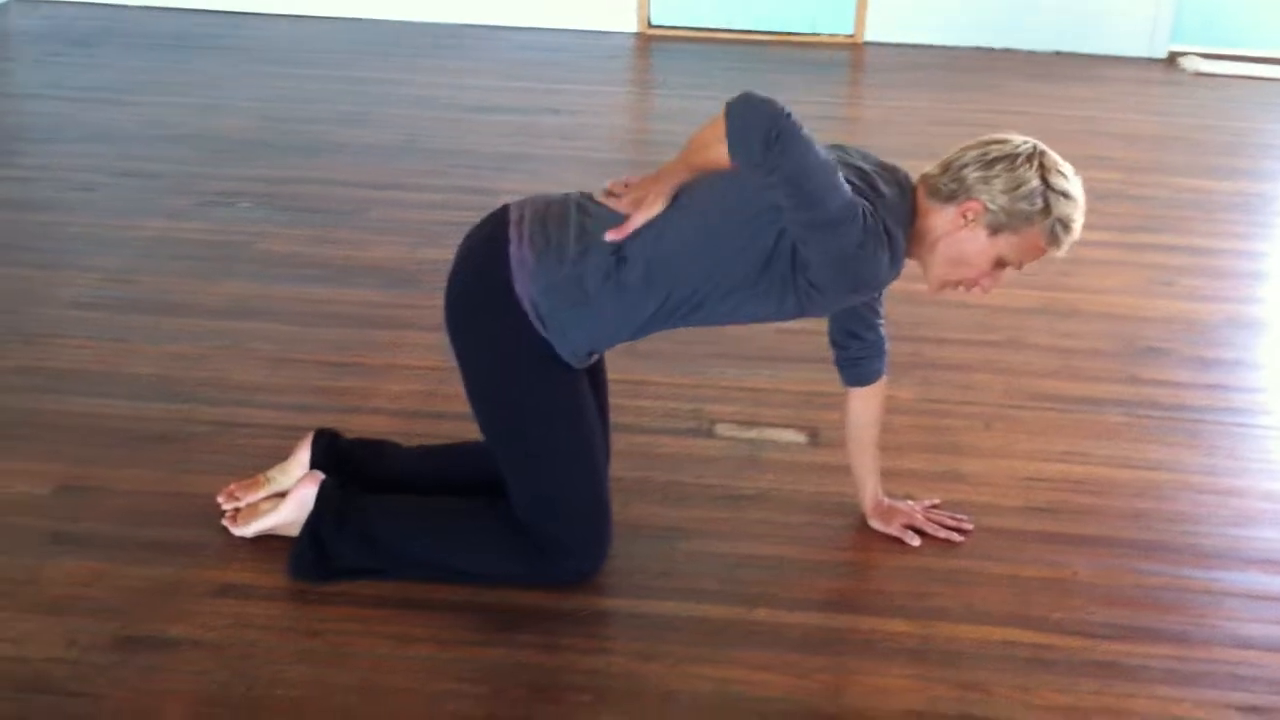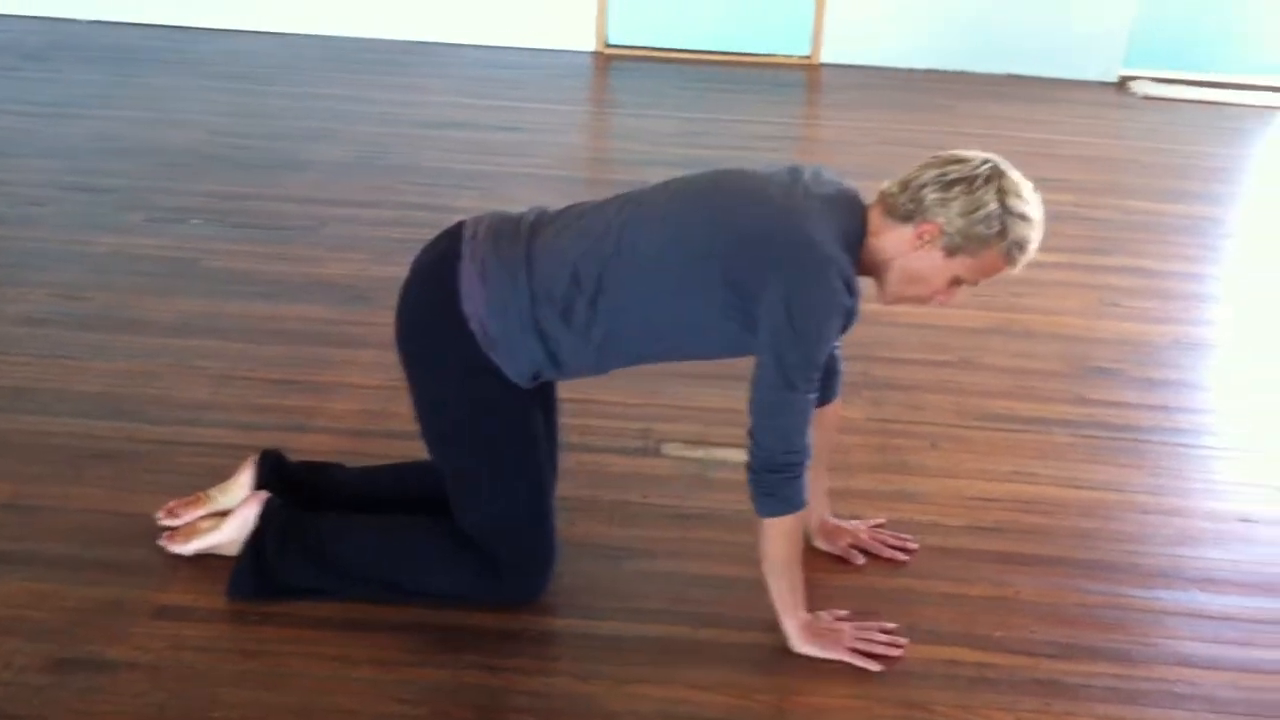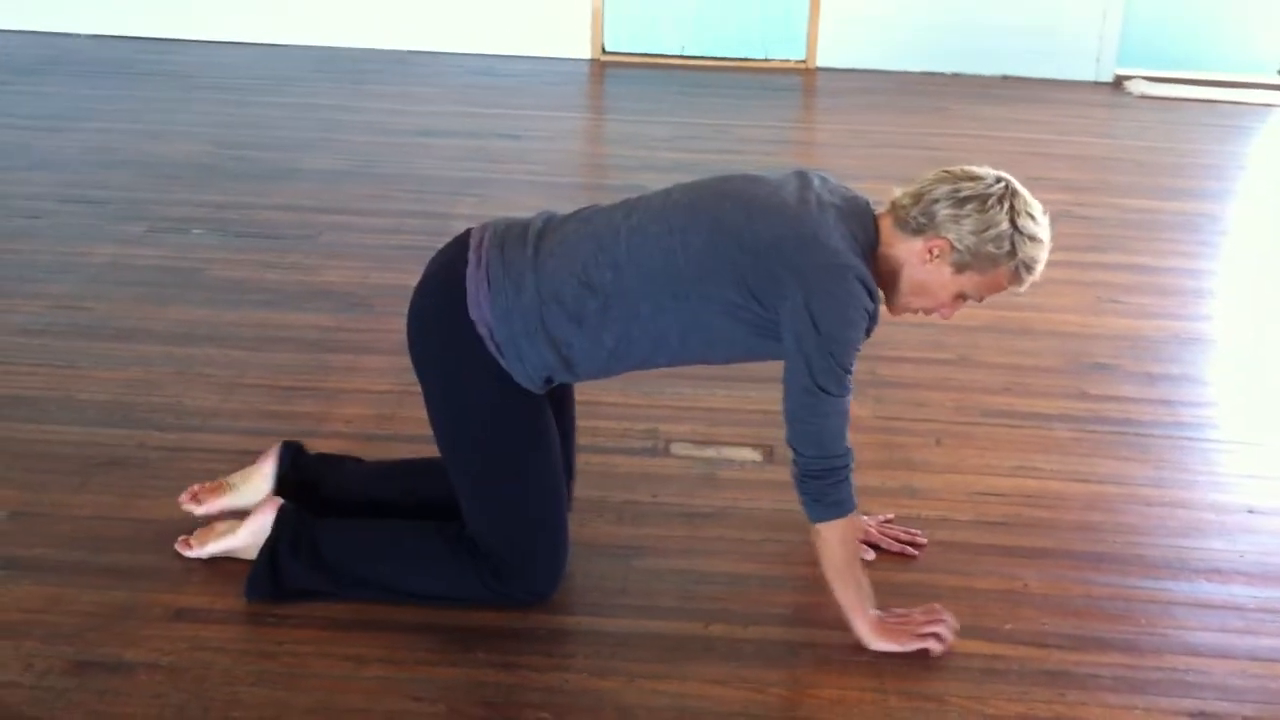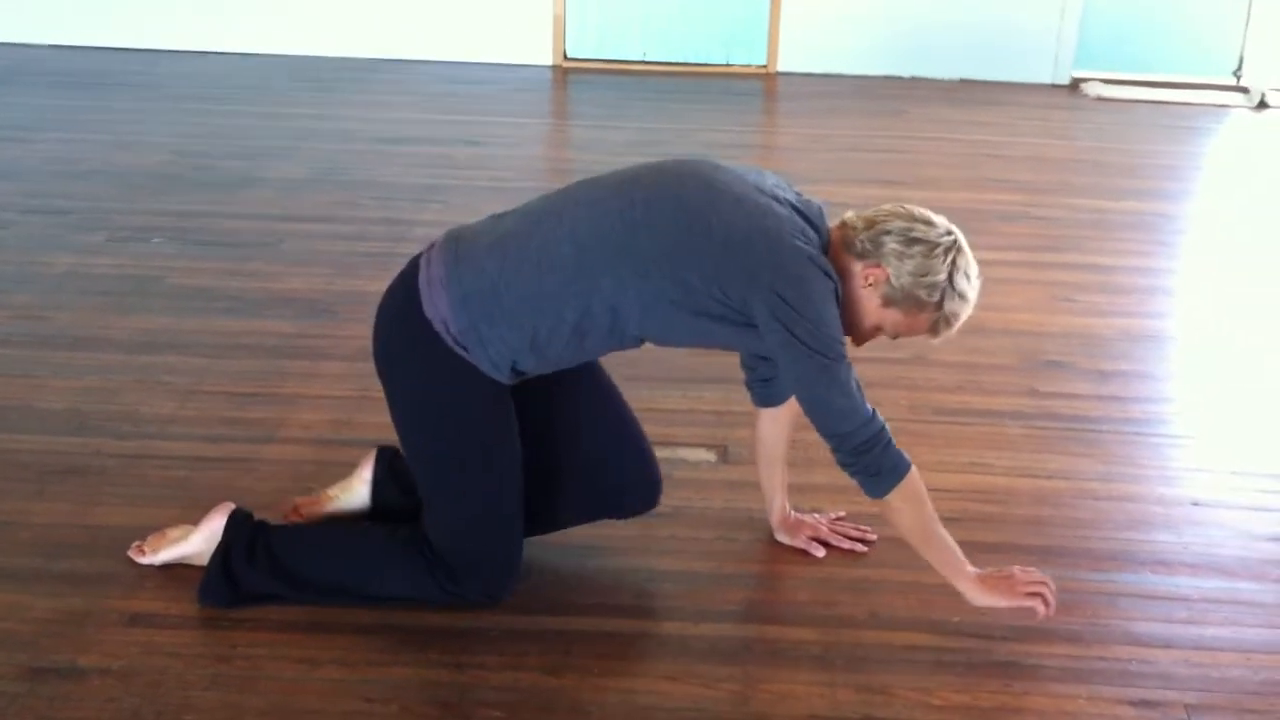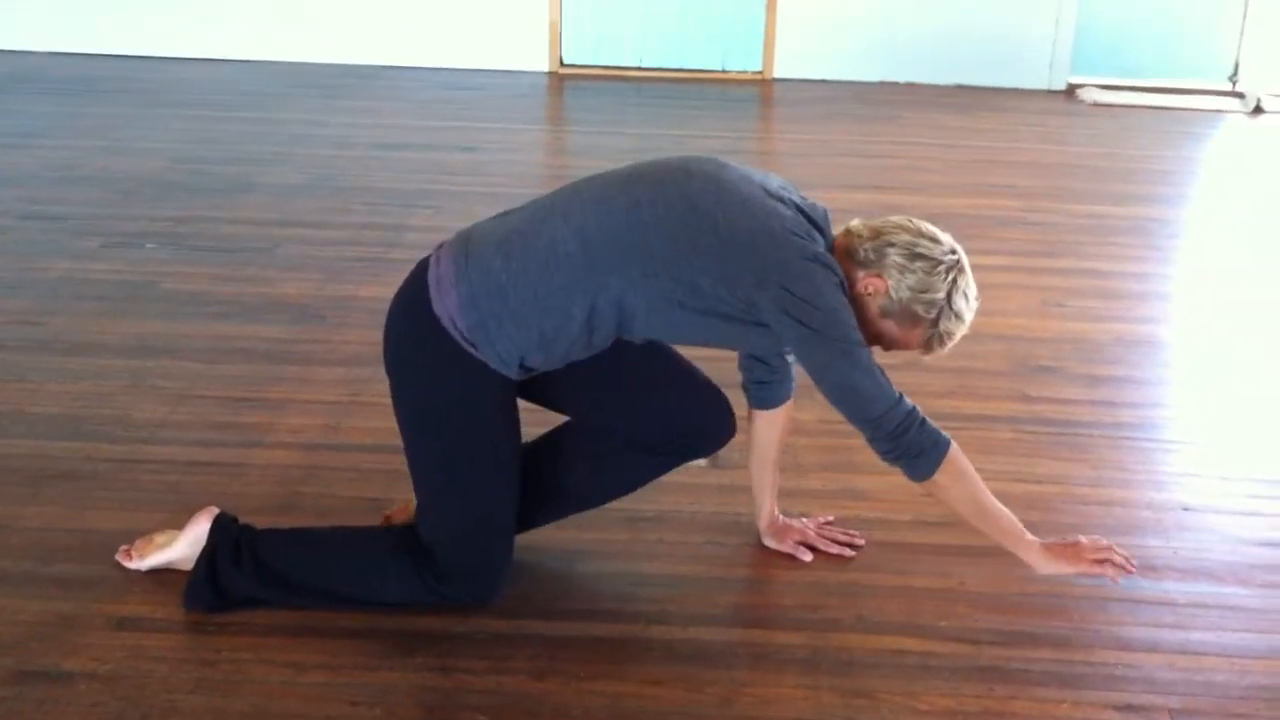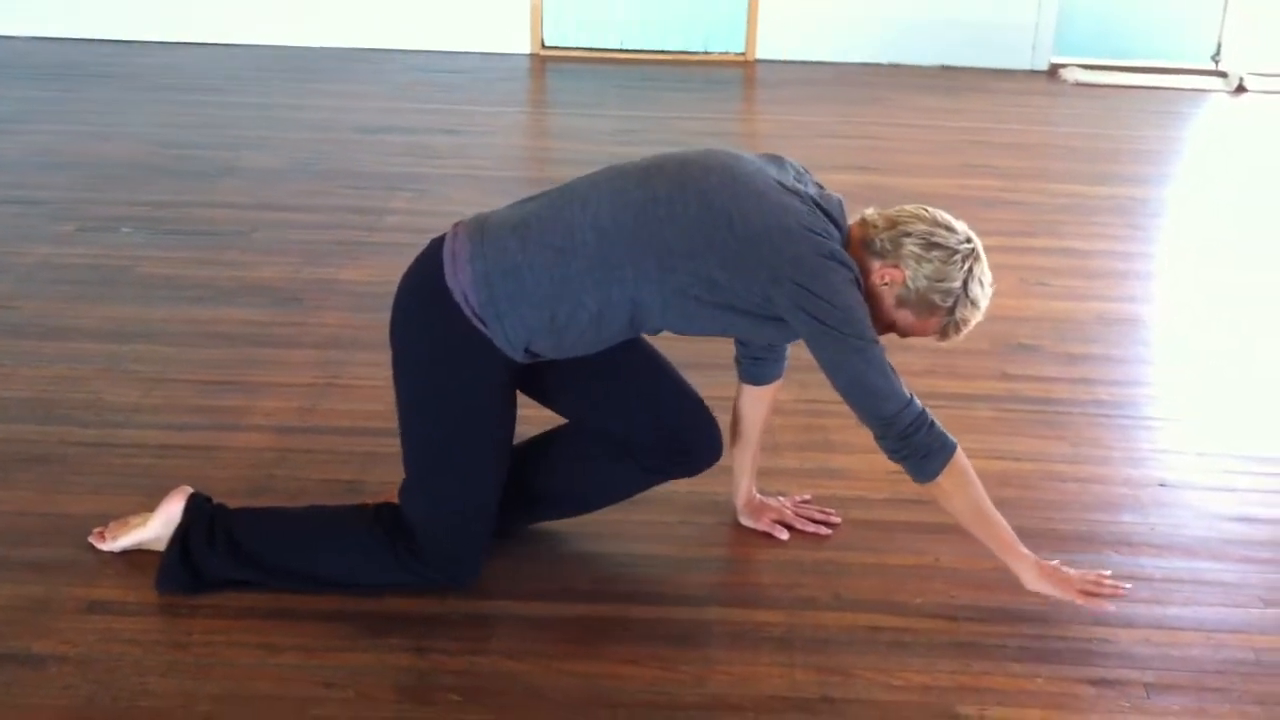
dt=0.7s
person 1, frame 1
left shoulder: (876, 208)
right shoulder: (863, 241)
left elbow: (860, 352)
right elbow: (754, 117)
left wrist: (872, 499)
right wrist: (666, 186)
left hip: (546, 282)
right hip: (514, 298)
left knee: (559, 470)
right knee: (567, 548)
left ankle: (332, 463)
right ankle: (322, 517)
person 1, frame 2
left shoulder: (831, 211)
right shoulder: (817, 270)
left elbow: (818, 376)
right elbow: (775, 460)
left wrist: (822, 519)
right wrist: (796, 623)
left hip: (493, 289)
right hip: (466, 319)
left knee: (506, 494)
right knee: (513, 567)
left ankle: (276, 482)
right ankle: (266, 534)
person 1, frame 3
left shoulder: (840, 218)
right shoulder: (834, 281)
left elbow: (821, 384)
right elbow: (820, 464)
left wrist: (844, 522)
right wrist: (870, 625)
left hip: (506, 295)
right hip: (473, 325)
left knee: (525, 501)
right knee: (522, 570)
left ankle: (288, 478)
right ankle: (279, 539)
person 1, frame 4
left shoulder: (792, 228)
right shoulder: (793, 275)
left elbow: (768, 373)
right elbow: (866, 447)
left wrist: (781, 512)
right wrist: (971, 581)
left hip: (495, 315)
right hip: (440, 331)
left knee: (627, 489)
right knee: (477, 573)
left ankle: (392, 484)
right ankle: (236, 546)
person 1, frame 5
left shoulder: (792, 229)
right shoulder: (801, 276)
left elbow: (768, 373)
right elbow: (904, 435)
left wrist: (771, 515)
right wrist: (1036, 549)
left hip: (514, 315)
right hip: (449, 332)
left knee: (698, 423)
right knee: (465, 575)
left ankle: (465, 496)
right ankle: (221, 551)
person 1, frame 6
left shoulder: (802, 206)
right shoulder: (815, 269)
left elbow: (760, 348)
right elbow: (908, 433)
left wrist: (747, 492)
right wrist: (1028, 566)
left hip: (513, 299)
right hip: (459, 314)
left knee: (684, 442)
right knee: (441, 558)
left ankle: (450, 490)
right ankle: (197, 530)
